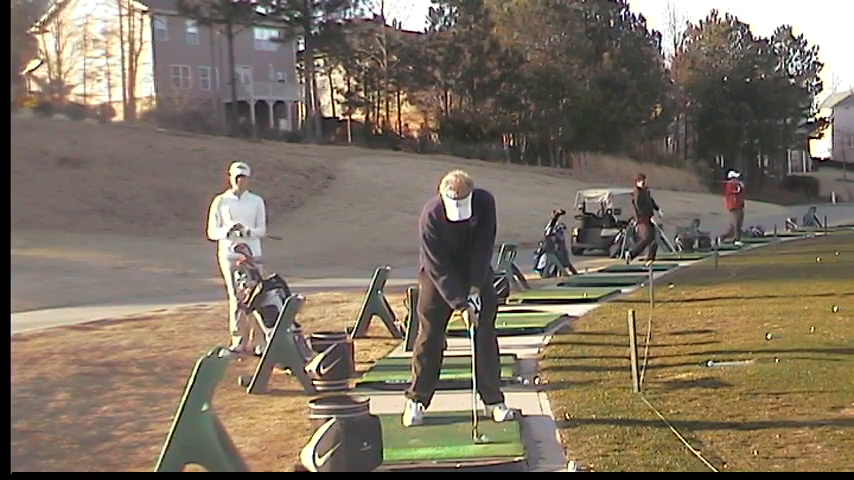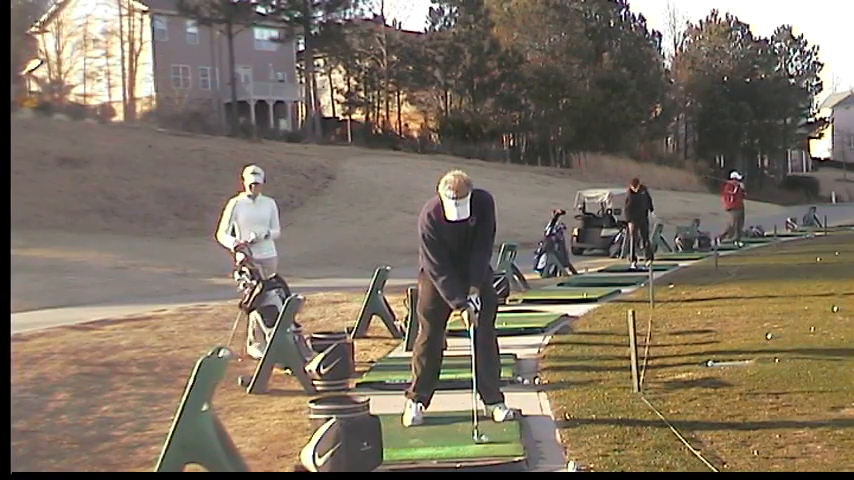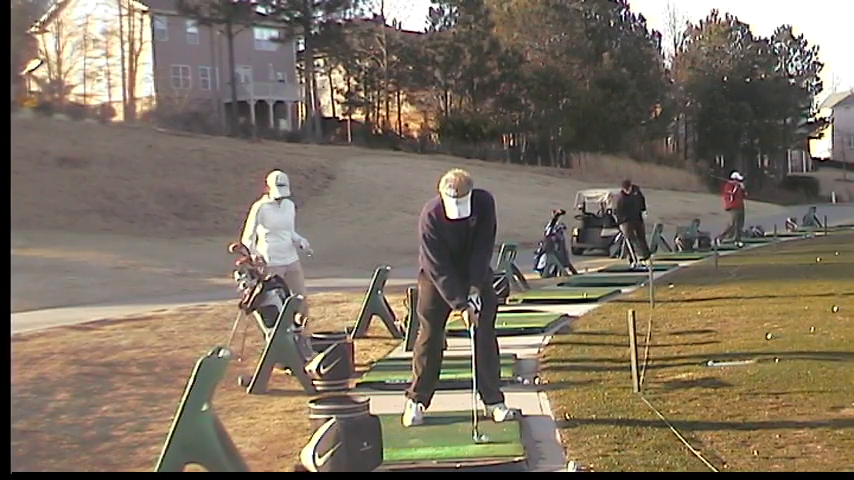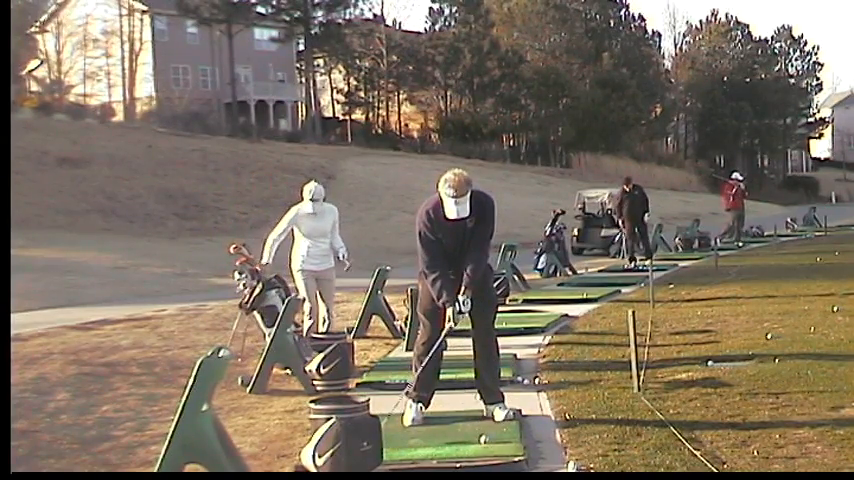
dt=1s
person 1, frame 1
left shoulder: (485, 202)
right shoulder: (430, 215)
left elbow: (483, 249)
right elbow: (438, 267)
left wrist: (475, 291)
right wrist: (460, 304)
left hip: (477, 274)
right hip: (438, 276)
left knee: (485, 335)
right knee: (429, 336)
left ankle: (493, 399)
right ankle: (416, 400)
person 1, frame 2
left shoulder: (484, 202)
right shoulder: (429, 215)
left elbow: (483, 249)
right elbow: (437, 267)
left wrist: (474, 291)
right wrist: (459, 304)
left hip: (477, 274)
right hip: (437, 277)
left knee: (485, 335)
right knee: (429, 336)
left ankle: (493, 399)
right ankle: (416, 400)
person 1, frame 3
left shoulder: (484, 202)
right shoulder: (430, 215)
left elbow: (483, 249)
right elbow: (437, 267)
left wrist: (474, 291)
right wrist: (460, 304)
left hip: (476, 274)
right hip: (437, 277)
left knee: (485, 335)
right knee: (429, 335)
left ankle: (493, 400)
right ankle: (416, 400)
person 1, frame 4
left shoulder: (484, 204)
right shoulder: (428, 213)
left elbow: (479, 251)
right elbow: (430, 265)
left wrist: (467, 290)
right wrist: (447, 301)
left hip: (476, 275)
right hip: (437, 277)
left knee: (485, 334)
right knee: (429, 334)
left ankle: (493, 400)
right ankle: (417, 400)
person 2, frame 1
left shoulder: (256, 201)
right shoulder: (220, 201)
left elbow: (262, 230)
right elbow: (211, 232)
left wrist: (246, 231)
right wrist: (228, 230)
left hip: (253, 255)
right hip: (229, 255)
right knee: (236, 298)
left ankle: (259, 341)
right ankle: (238, 340)
person 2, frame 2
left shoulder: (270, 203)
right shoulder: (235, 204)
left elbow: (277, 231)
right elbow: (222, 234)
left wrist: (263, 234)
right wrist: (236, 244)
left hip: (269, 256)
left ankle: (261, 341)
right ankle: (255, 343)
person 2, frame 3
left shoulder: (289, 205)
right shoulder: (259, 208)
right elbow: (247, 238)
left wrist: (302, 243)
right wrist: (257, 255)
left hip: (292, 261)
right hip: (270, 264)
left knee: (302, 302)
person 2, frame 4
left shoulder: (331, 211)
right shoulder: (296, 213)
right elbow: (275, 237)
left wrist: (341, 250)
right wrist: (265, 262)
left hip: (326, 267)
right hip: (303, 267)
left knee: (327, 310)
right knee: (311, 311)
